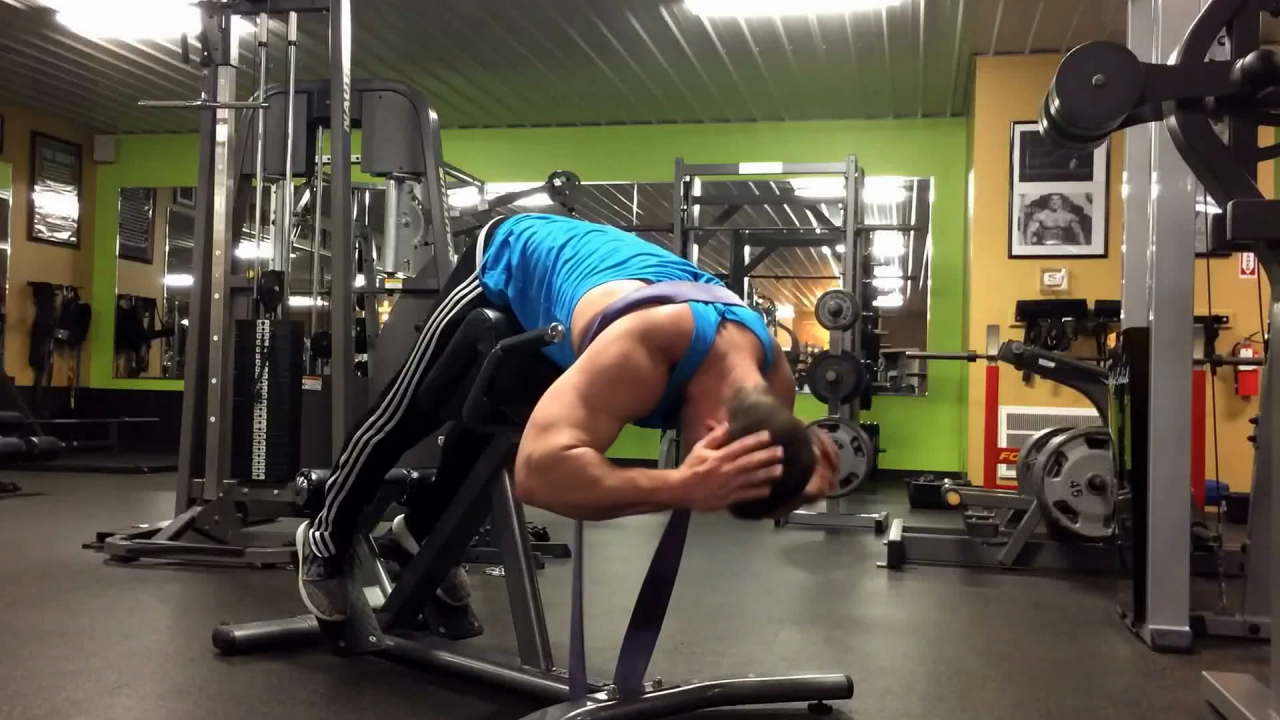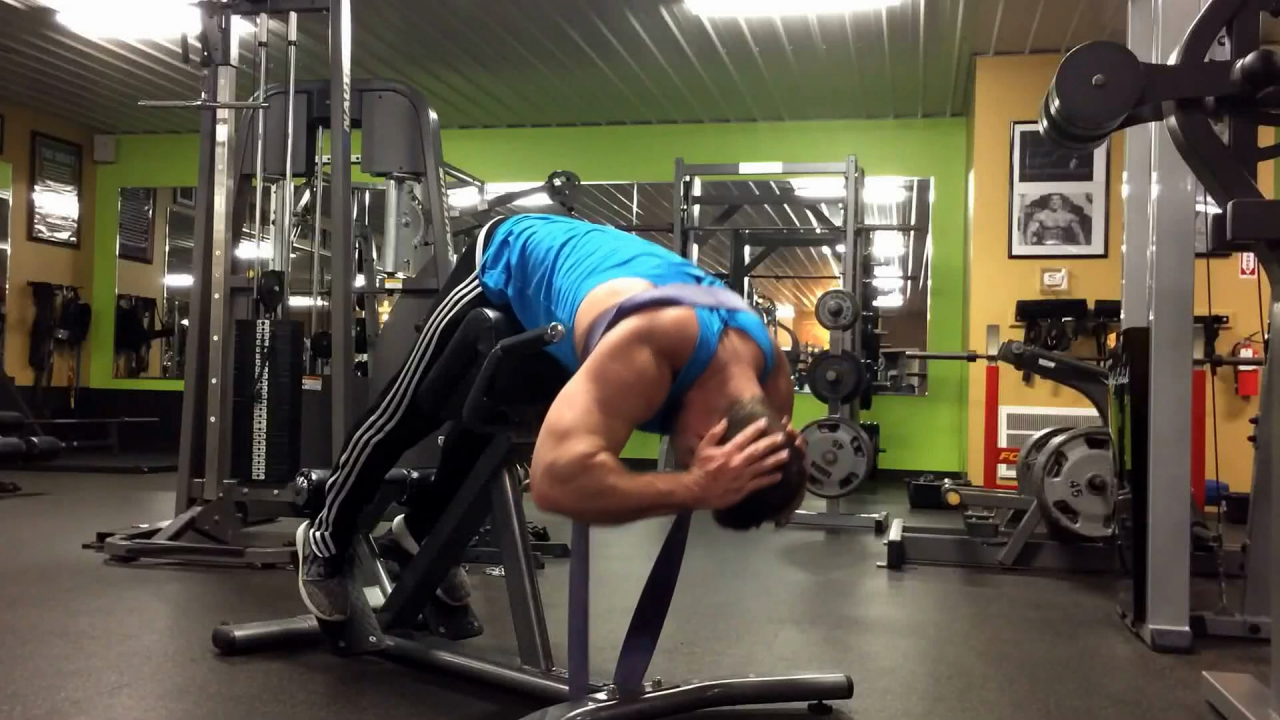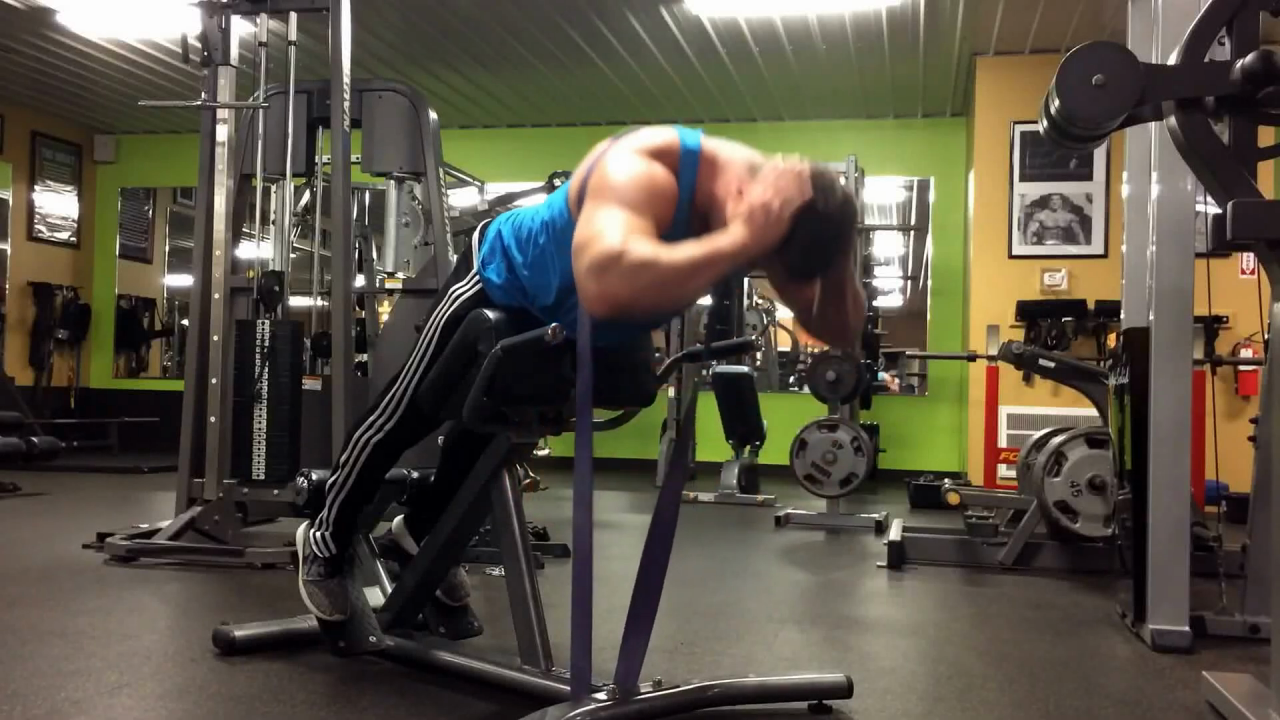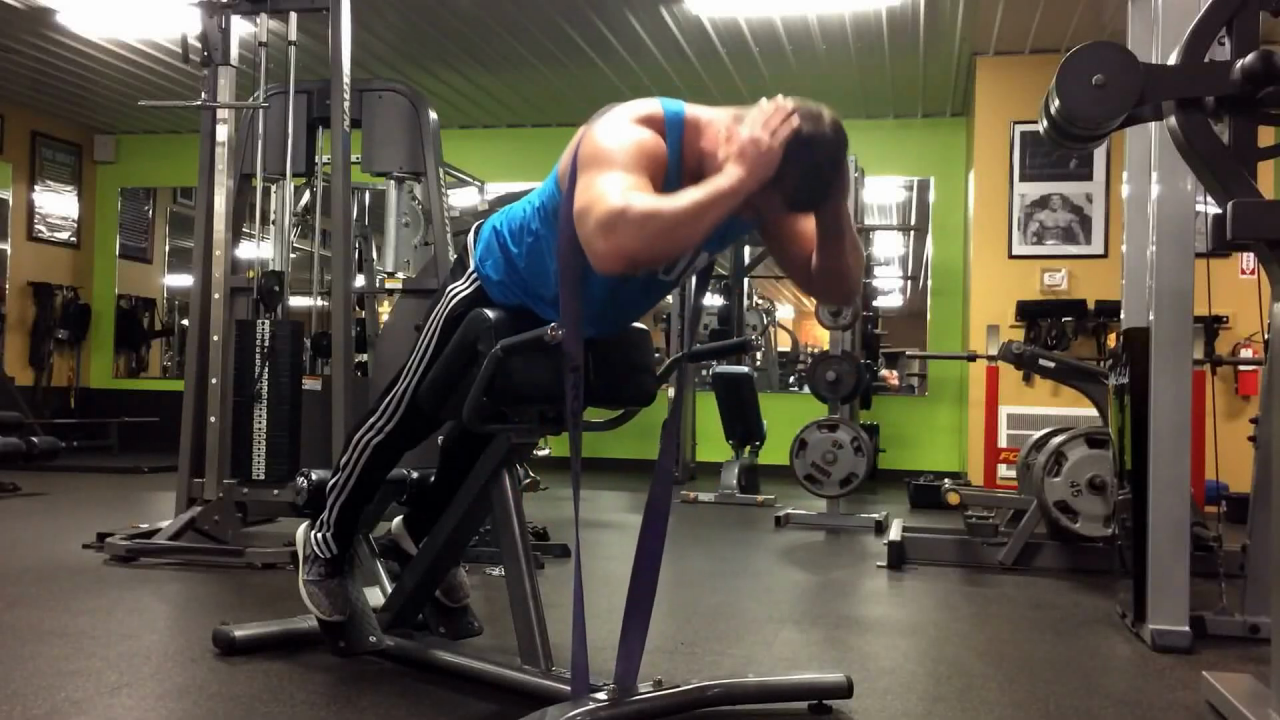
dt=0.4s
person 1, frame 1
left shoulder: (769, 371)
right shoulder: (642, 346)
right elbow: (537, 471)
left wrist: (804, 480)
right wrist: (684, 486)
left hip: (575, 257)
right hip: (509, 264)
right knee: (406, 418)
left ankle: (420, 529)
right ankle: (325, 542)
person 1, frame 2
left shoulder: (765, 370)
right shoulder: (647, 346)
right elbow: (553, 479)
right wrist: (696, 490)
left hip: (570, 261)
right hip: (509, 270)
right knee: (407, 418)
left ankle: (421, 531)
right ankle: (324, 543)
person 1, frame 3
left shoulder: (768, 202)
right shoulder: (644, 168)
left elbow: (839, 333)
right elbow: (606, 286)
left wrist: (833, 243)
right wrist: (739, 242)
right hip: (505, 284)
right knee: (406, 420)
left ankle: (422, 530)
right ankle: (326, 542)
person 1, frame 4
left shoulder: (752, 177)
right shoulder: (633, 138)
left elbow: (835, 290)
right elbow: (613, 243)
left wrist: (831, 203)
right wrist: (736, 177)
left hip: (571, 327)
right hip: (499, 283)
right knee: (405, 421)
left ankle: (422, 533)
right ankle: (326, 545)
